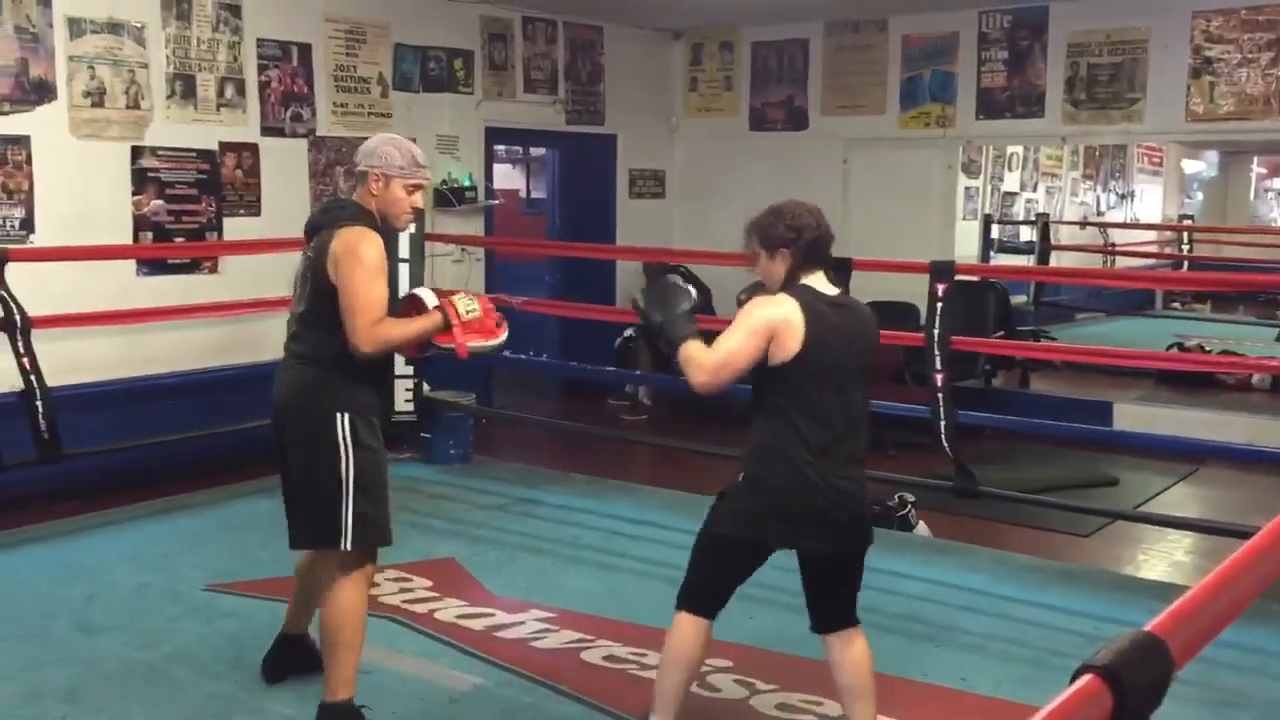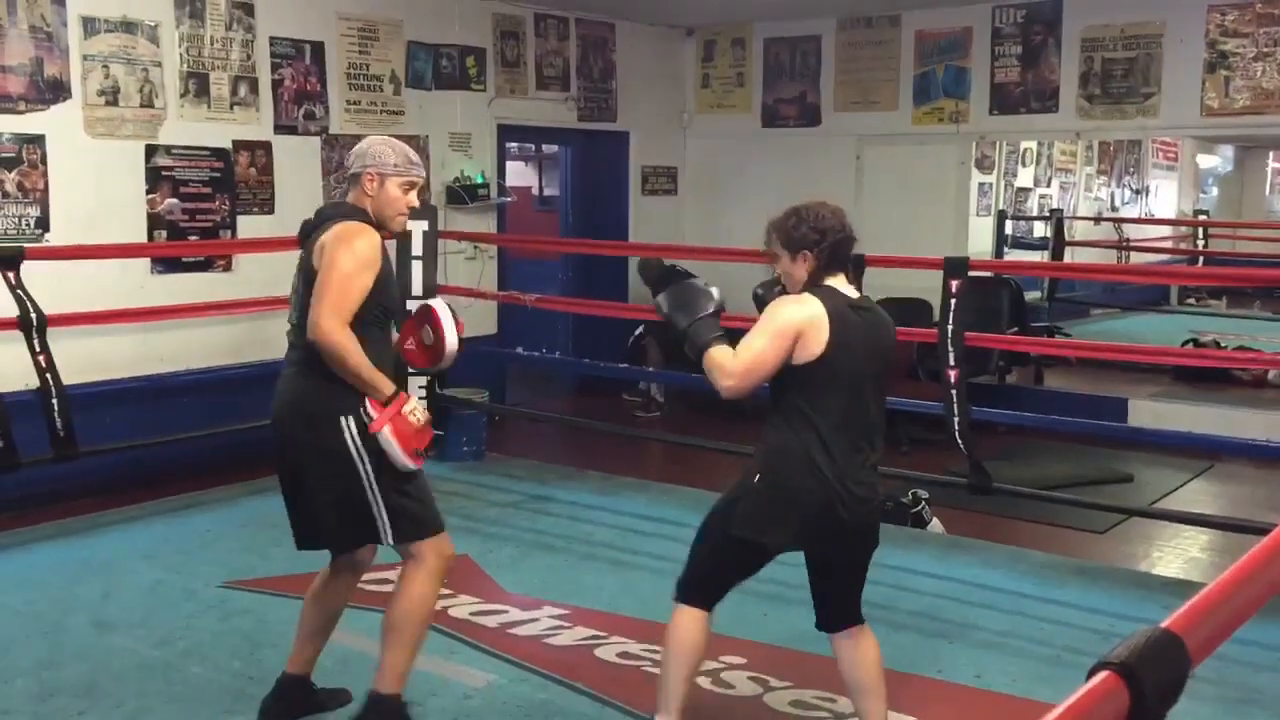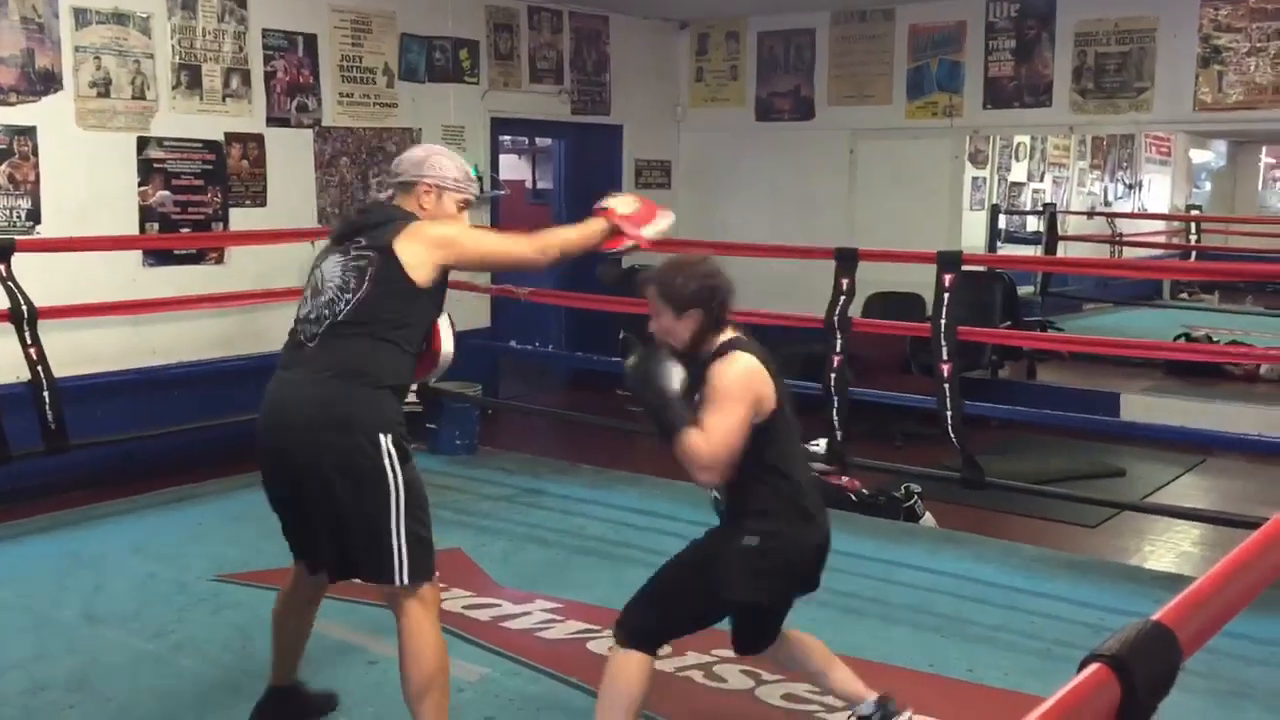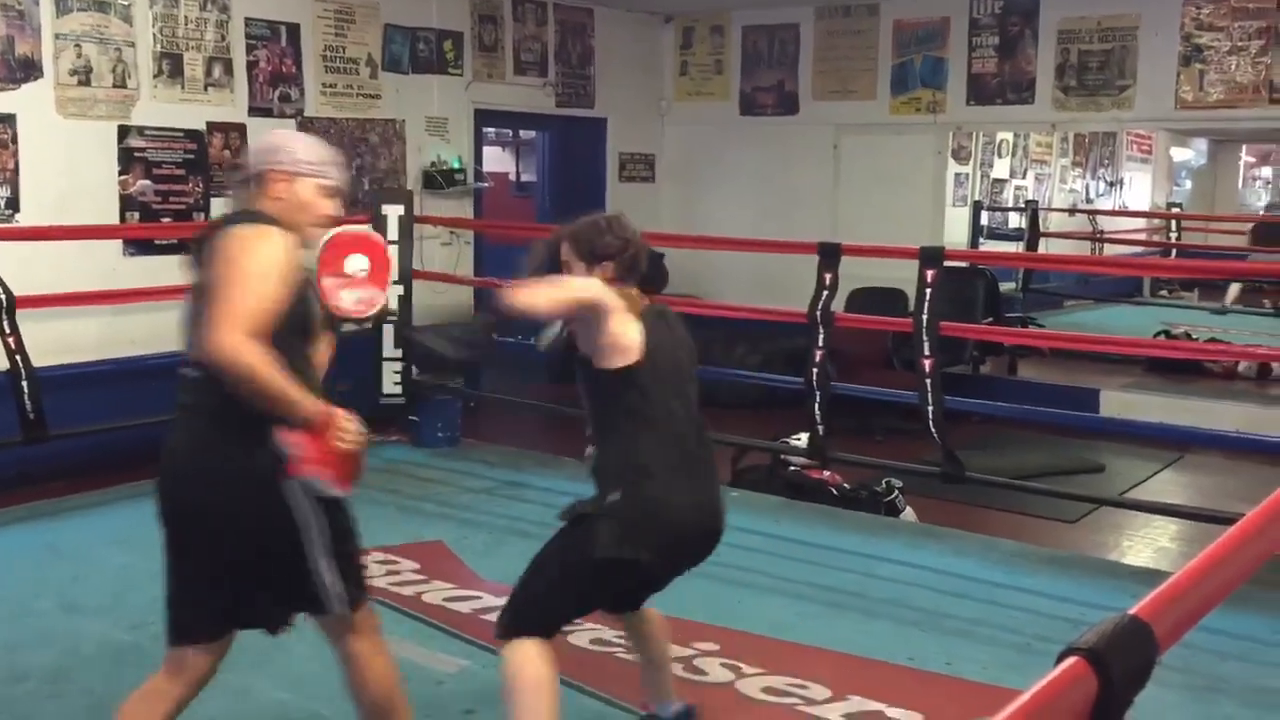
dt=0.4s
person 1, frame 1
left shoulder: (336, 231)
right shoulder: (361, 240)
right elbow: (368, 338)
left wrist: (416, 325)
right wrist: (440, 317)
left hip: (310, 400)
right hip: (333, 408)
left knee: (330, 540)
right knee: (352, 558)
left ankle: (291, 643)
person 1, frame 2
left shoulder: (333, 234)
right shoulder: (357, 237)
right elbow: (328, 330)
left wrist: (401, 347)
right wrist: (387, 393)
left hip: (306, 411)
right hip: (333, 415)
left knee: (351, 556)
right knee: (429, 552)
person 1, frame 3
left shoulder: (348, 238)
right shoulder: (426, 236)
right elbow: (539, 249)
right wrist: (612, 222)
left hip: (284, 414)
right hip: (351, 425)
left knee: (315, 566)
right knee: (415, 595)
person 1, frame 4
left shoulder: (264, 249)
right shoulder: (258, 243)
right elbow: (229, 350)
left wrist: (326, 316)
right wrist: (319, 415)
left hip: (194, 469)
right hip: (258, 471)
left knee: (188, 663)
right knee: (354, 623)
person 2, frame 1
left shoulder: (773, 312)
right shoulder: (863, 319)
left elbow: (705, 375)
left wrist: (673, 320)
left hip: (768, 489)
right hip: (842, 496)
left knee: (696, 606)
right knee: (840, 623)
person 2, frame 2
left shoulder: (795, 312)
right shoulder: (880, 324)
left elbow: (732, 380)
left wrist: (699, 324)
left hip: (784, 489)
right hip: (853, 497)
left knee: (693, 596)
right knee: (845, 621)
person 2, frame 3
left shoulder: (731, 371)
right shoulder: (727, 356)
left elbow: (707, 468)
left wrist: (668, 405)
left hip: (762, 539)
right hip: (793, 532)
left knee: (638, 631)
right knee: (759, 637)
person 2, frame 4
left shoulder: (609, 312)
right shoulder: (668, 331)
left elbow: (564, 294)
left hip: (643, 509)
right hip: (695, 511)
left knee: (522, 628)
right knee: (620, 596)
